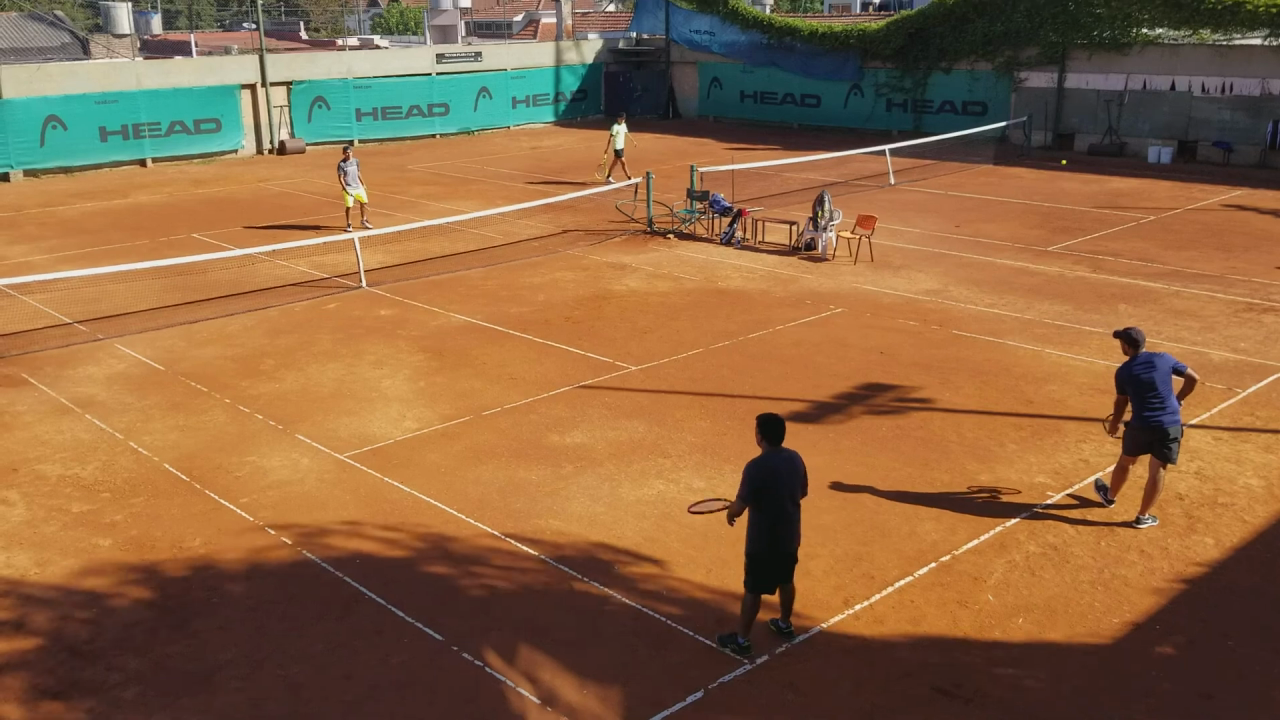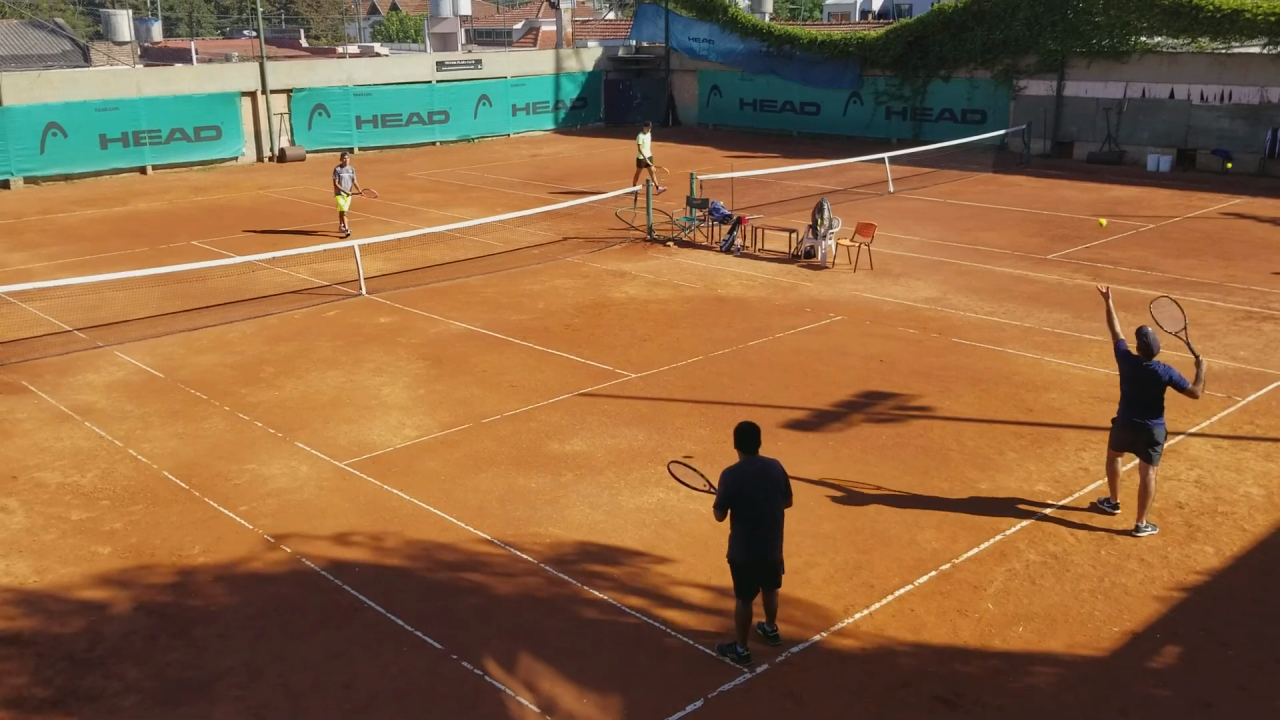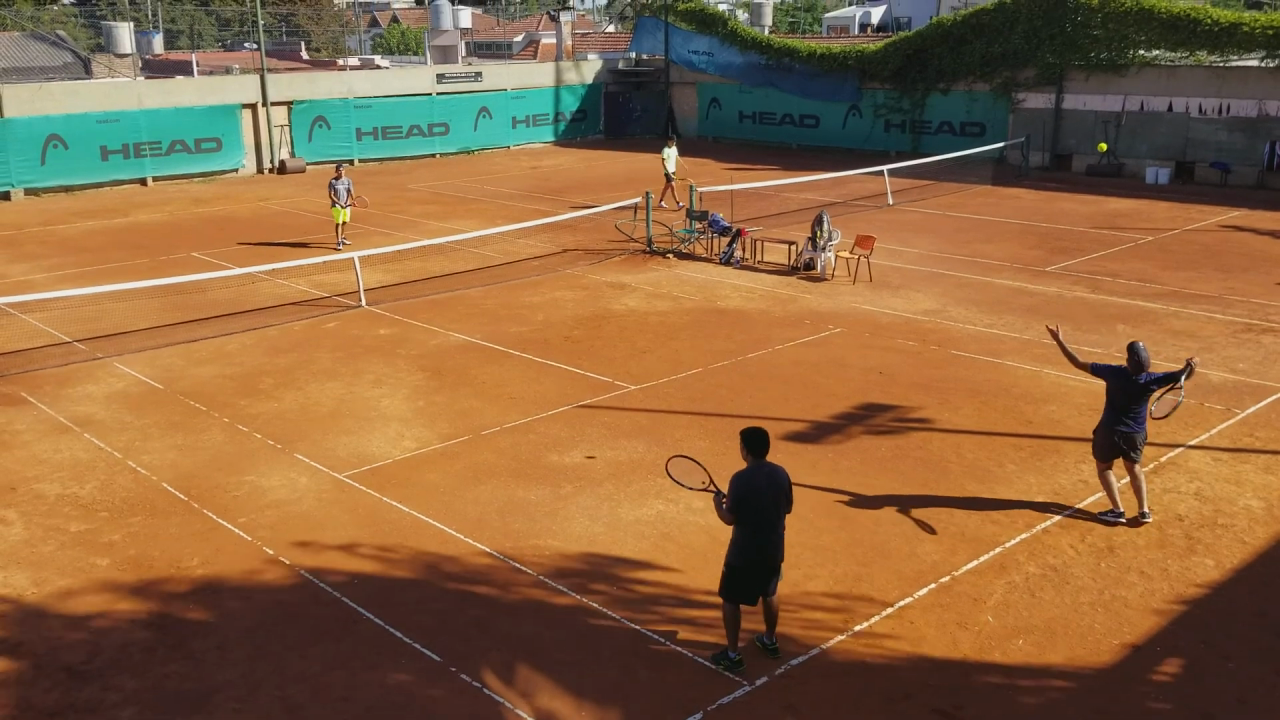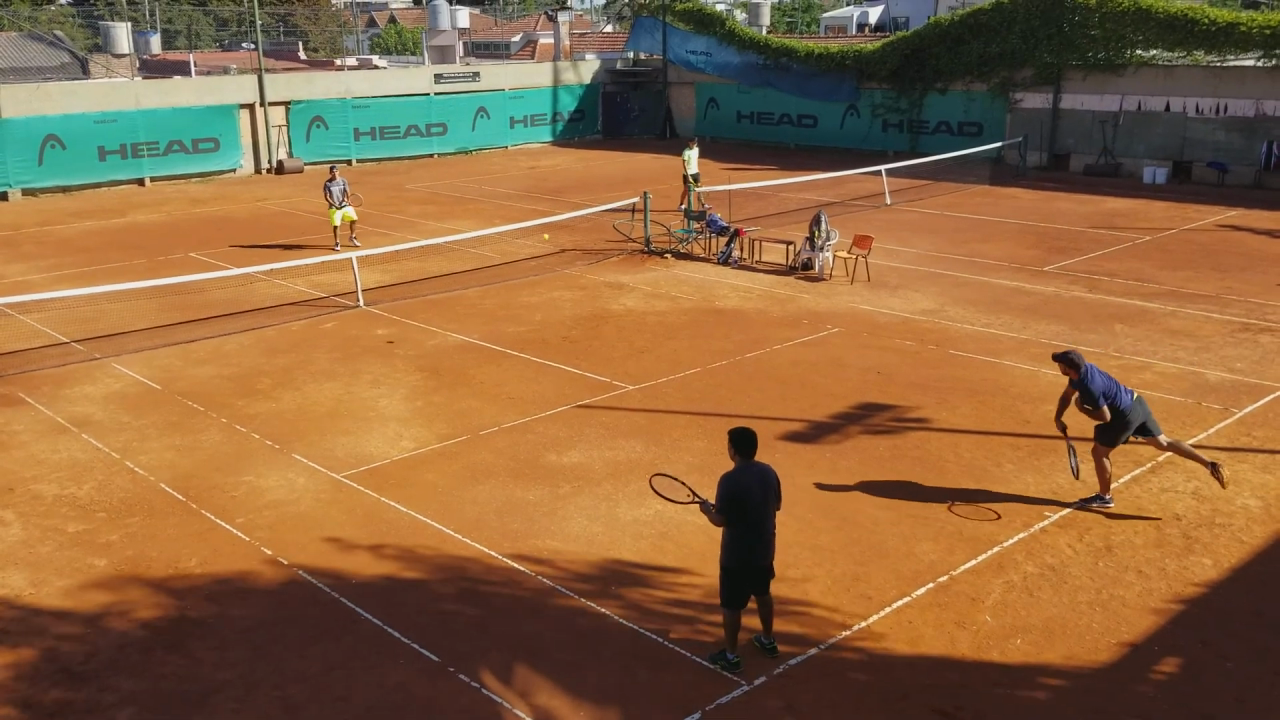
dt=0.5s
person 1, frame 1
left shoulder: (756, 467)
right shoulder: (795, 459)
left elbow: (739, 508)
right elbow: (802, 492)
left wrist: (730, 512)
left hip: (763, 541)
right hip: (790, 536)
left knee: (753, 590)
right knee: (785, 581)
left ankle: (741, 640)
right ankle: (785, 624)
person 1, frame 2
left shoulder: (730, 475)
right shoulder: (776, 467)
left elbow: (719, 515)
right elbow: (787, 502)
left wrist: (720, 500)
left hip: (744, 548)
right hip: (772, 544)
left knee: (744, 598)
right knee: (770, 588)
left ankle: (741, 649)
right ankle: (771, 629)
person 1, frame 3
left shoulder: (741, 479)
right shoulder: (781, 474)
left elbow: (729, 518)
right elbow: (788, 509)
left wrist: (718, 504)
left hip: (743, 553)
right hip: (773, 550)
left knee: (730, 600)
right knee: (769, 595)
left ankle: (732, 655)
right ankle: (770, 641)
person 1, frame 4
left shoulder: (729, 480)
right shoulder: (769, 473)
left elbow: (719, 520)
right elbow: (777, 506)
left wrist: (707, 510)
left hip: (736, 554)
right hip: (764, 549)
left knee: (731, 605)
right knee: (763, 595)
left ankle: (731, 656)
right ankle: (768, 641)
person 2, frame 1
left shoulder: (1123, 371)
right shoulder: (1164, 359)
left elbow: (1121, 403)
right elbow: (1193, 378)
left wrist: (1114, 423)
right wrist: (1177, 400)
left hip: (1141, 426)
right hip: (1170, 425)
left knee: (1125, 462)
right knee: (1157, 470)
left ankle: (1109, 496)
right ankle: (1143, 516)
person 2, frame 2
left shoulder: (1126, 361)
right shoulder: (1165, 372)
left elbow: (1115, 332)
right elbow: (1195, 393)
left wrist: (1108, 302)
right wrist: (1200, 368)
left hip: (1124, 425)
right hip: (1153, 429)
left knee: (1113, 456)
right knee: (1148, 474)
left ankle: (1113, 502)
right ankle: (1141, 523)
person 2, frame 3
left shoulder: (1114, 373)
right shoulder: (1151, 380)
left elbow: (1080, 365)
right elbow: (1181, 376)
left wrist: (1059, 340)
right wrist: (1190, 367)
left hip: (1111, 432)
right hip: (1135, 432)
left knee: (1104, 467)
right knee: (1133, 466)
left ankle: (1118, 511)
right ankle: (1144, 511)
person 2, frame 4
left shoulder: (1089, 388)
right shoulder: (1080, 371)
left elbow: (1106, 418)
right elbow: (1067, 395)
left wrist: (1082, 409)
right wrist: (1058, 418)
left hip: (1125, 415)
right hip: (1135, 403)
left knee: (1099, 452)
right knee: (1164, 444)
left ankle: (1104, 496)
right ankle: (1211, 465)
